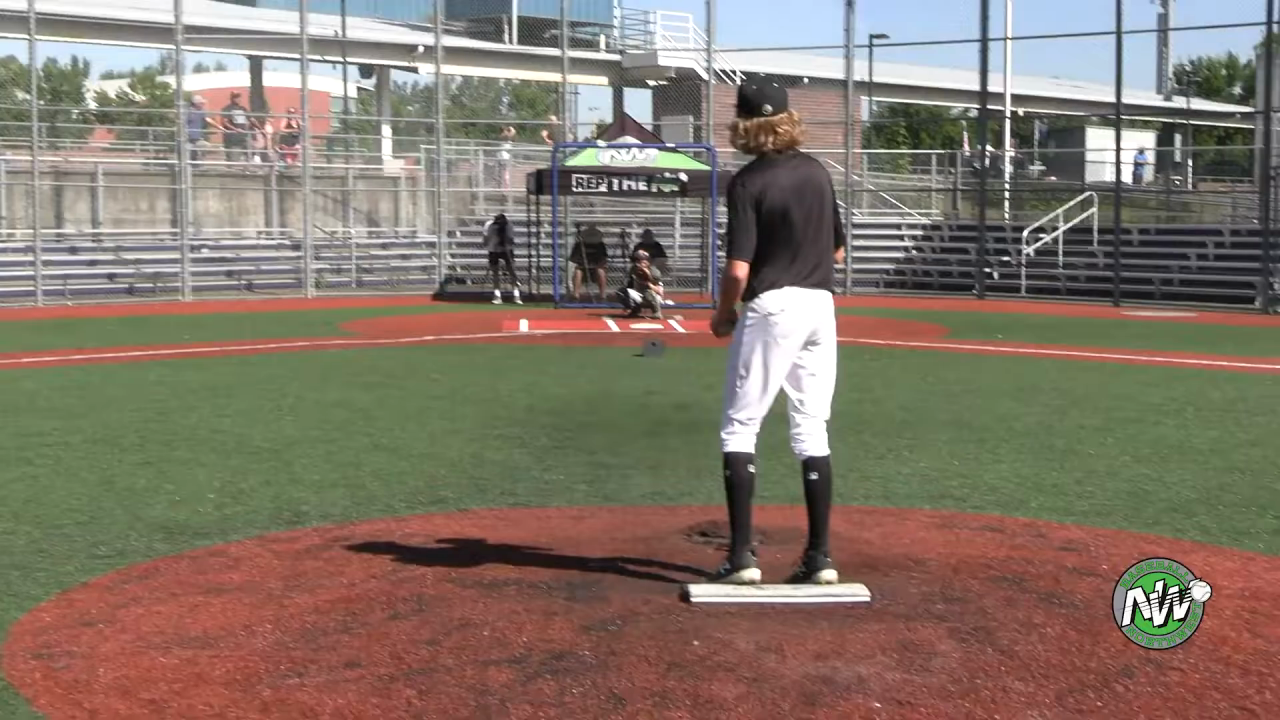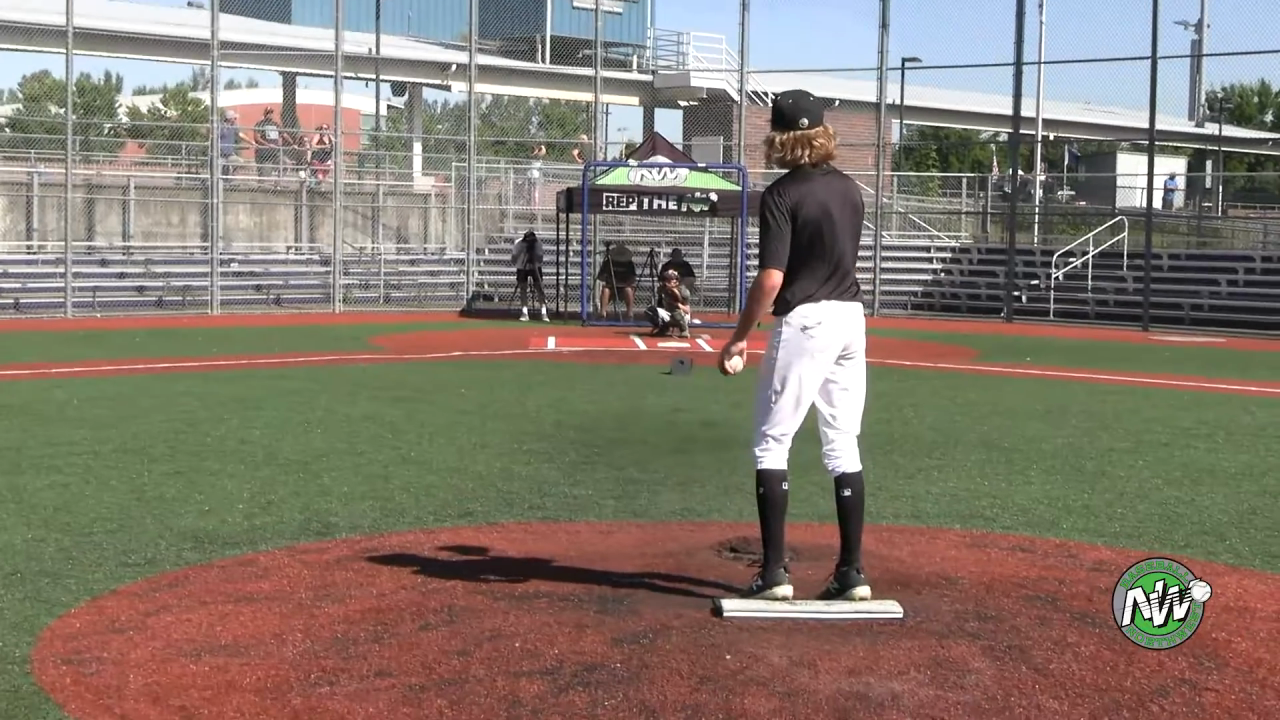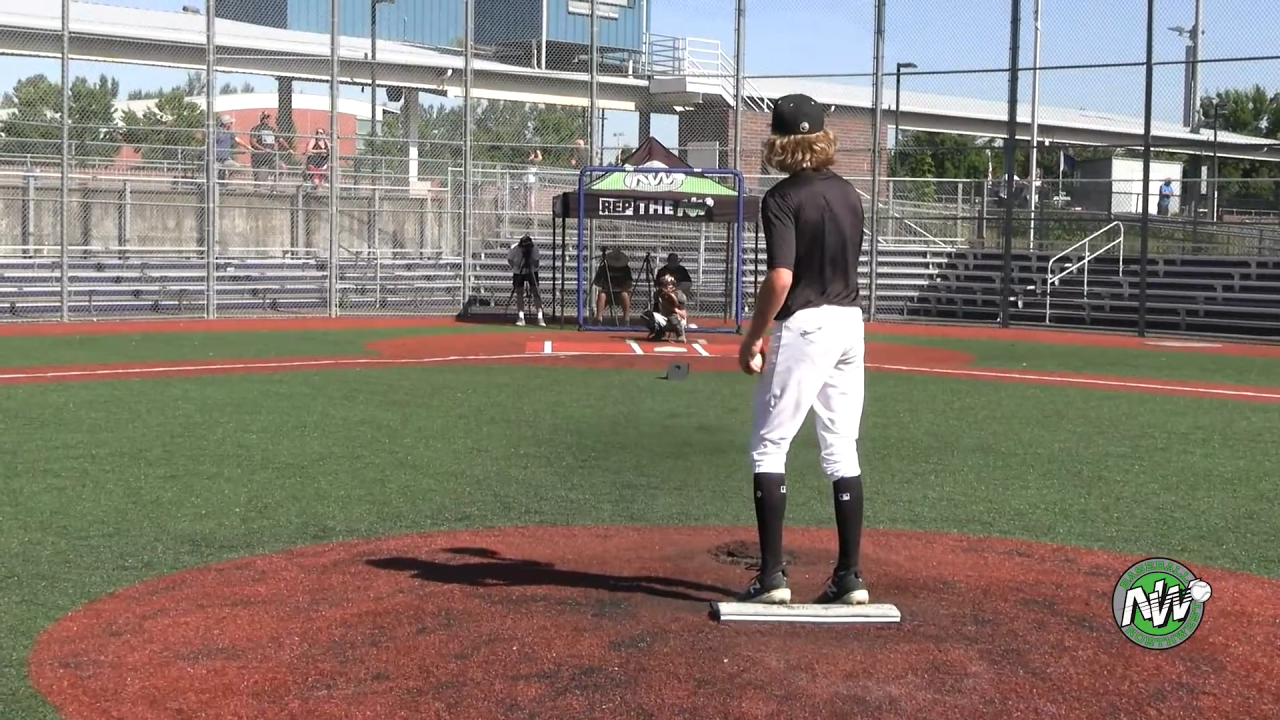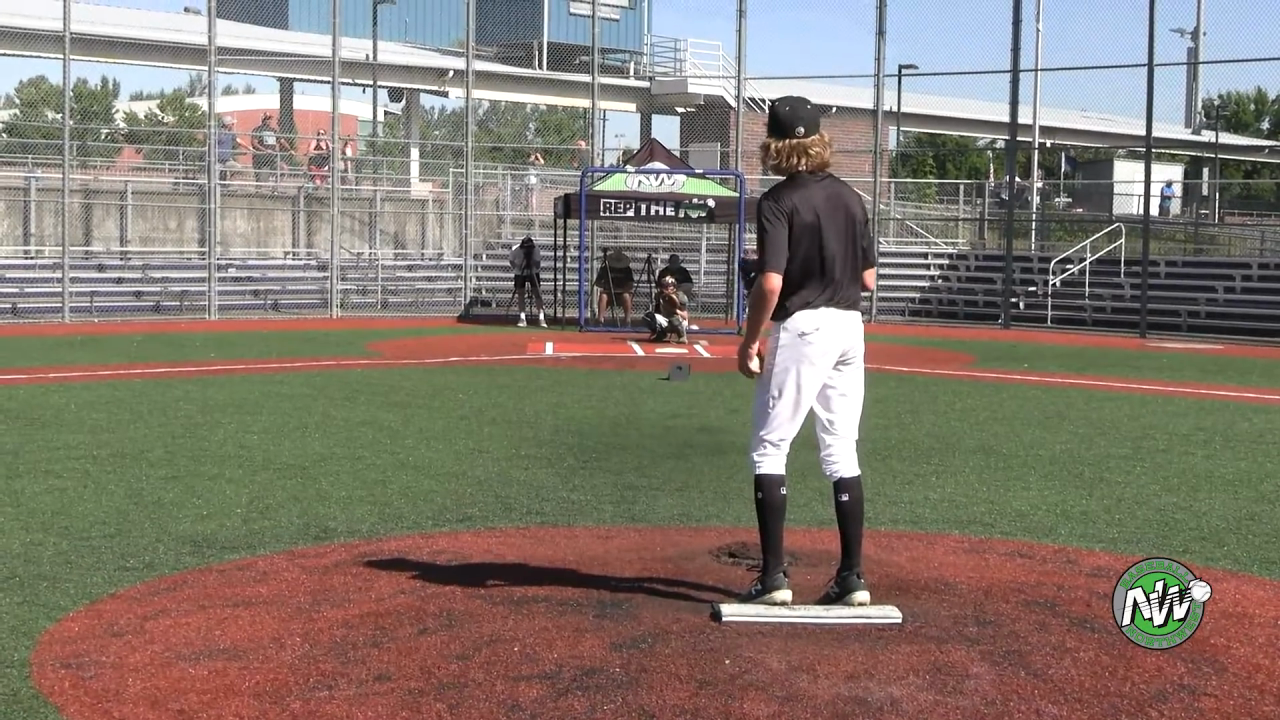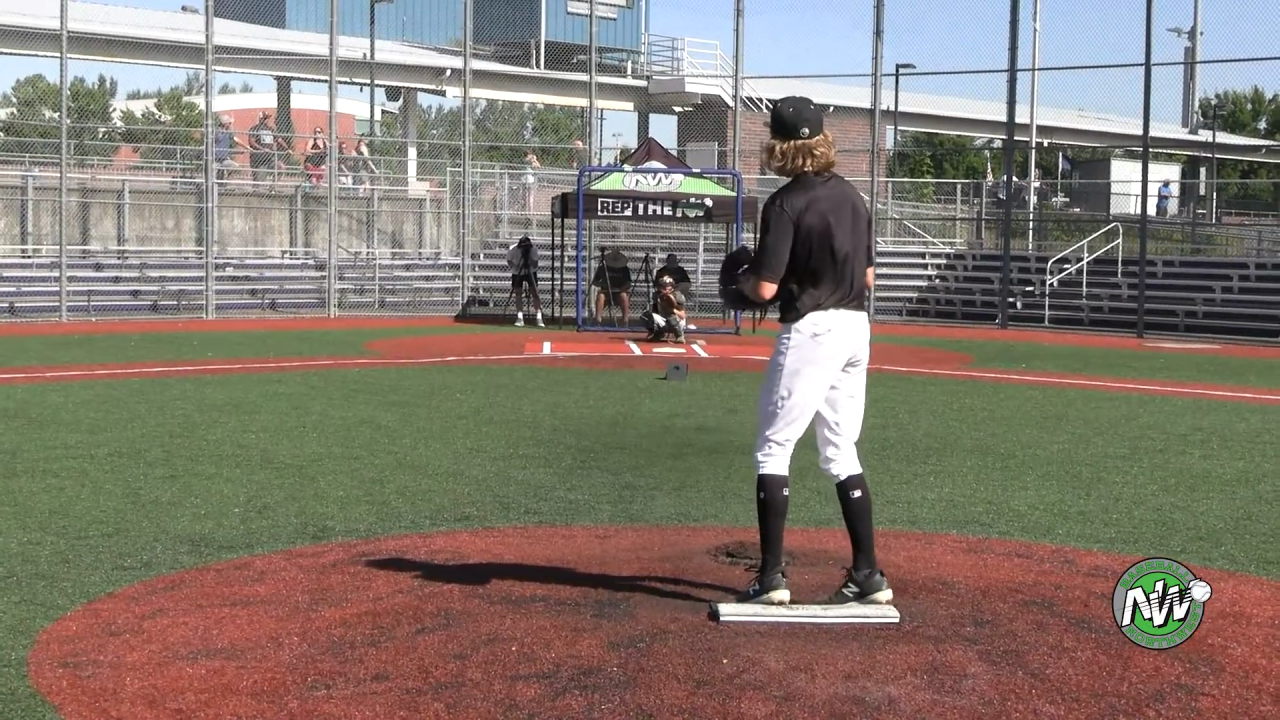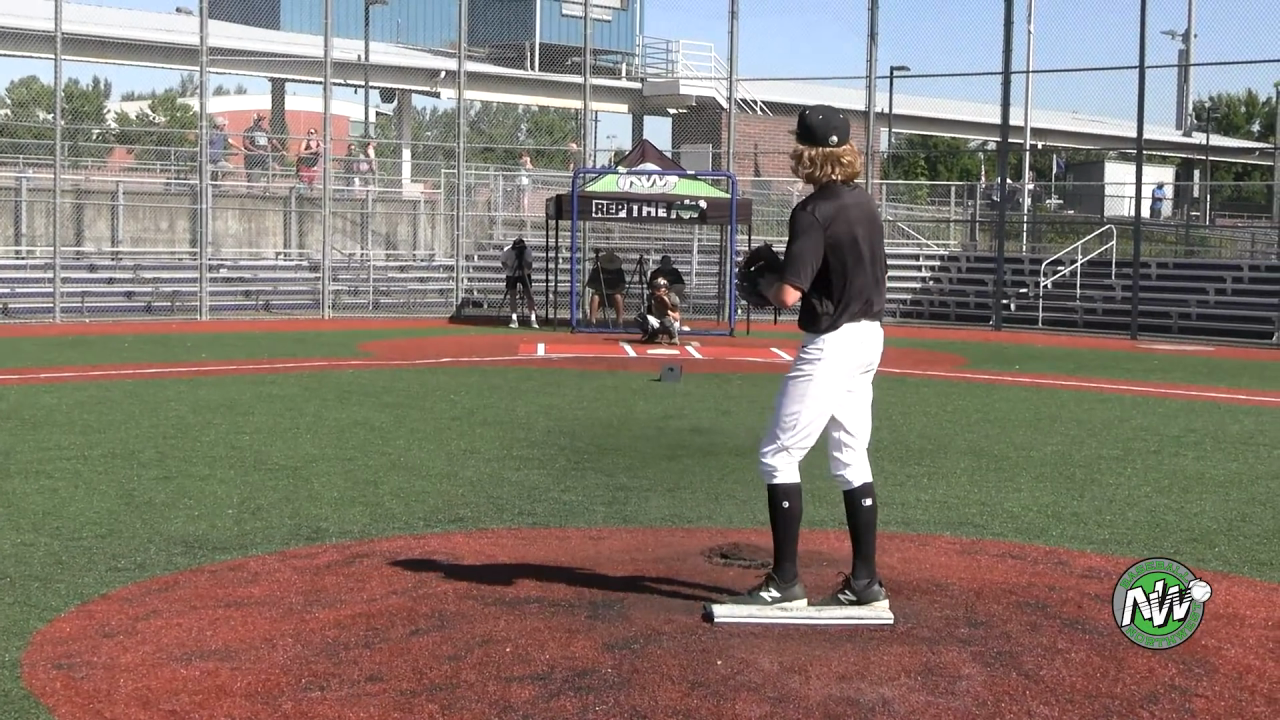
dt=0.4s
person 1, frame 1
left shoulder: (747, 182)
right shoulder: (819, 173)
left elbow: (738, 269)
right elbow: (837, 250)
left wrist: (723, 311)
left hip: (771, 308)
right hip: (820, 306)
left knee: (739, 429)
right knee: (811, 431)
left ankle: (742, 555)
right ankle: (819, 555)
person 1, frame 2
left shoulder: (780, 194)
right shoulder: (850, 189)
left elbow: (771, 277)
left wrist: (739, 336)
left hip: (804, 323)
right hip: (850, 319)
left knee: (771, 445)
right knee: (843, 446)
left ankle: (773, 573)
right ankle: (851, 572)
person 1, frame 3
left shoulder: (783, 197)
right shoulder: (849, 194)
left elbow: (781, 278)
left wrist: (752, 337)
left hip: (804, 327)
right hip: (850, 323)
left knee: (769, 448)
right knee: (842, 450)
left ankle: (772, 575)
right ankle: (849, 575)
person 1, frame 4
left shoulder: (777, 201)
right shoulder: (848, 196)
left elbow: (771, 283)
right elbow: (869, 279)
left wrist: (749, 339)
left hip: (801, 329)
right hip: (849, 327)
left knee: (768, 450)
right knee: (841, 453)
left ankle: (773, 577)
right ankle: (852, 577)
person 1, frame 5
left shoulder: (785, 203)
right shoulder: (850, 196)
left elbow: (765, 287)
right elbow: (868, 276)
left wrist: (743, 278)
left hip: (810, 332)
right hip: (856, 327)
left knee: (772, 451)
right knee: (841, 454)
left ankle: (770, 577)
right ankle: (867, 575)
person 1, frame 6
left shoulder: (813, 211)
right shoulder: (866, 204)
left elbow: (787, 294)
right elbow: (880, 281)
left wrist: (762, 280)
left hip: (829, 344)
right hip: (868, 336)
left knee: (779, 456)
right knee: (851, 460)
left ankle: (785, 582)
right ankle: (865, 581)
